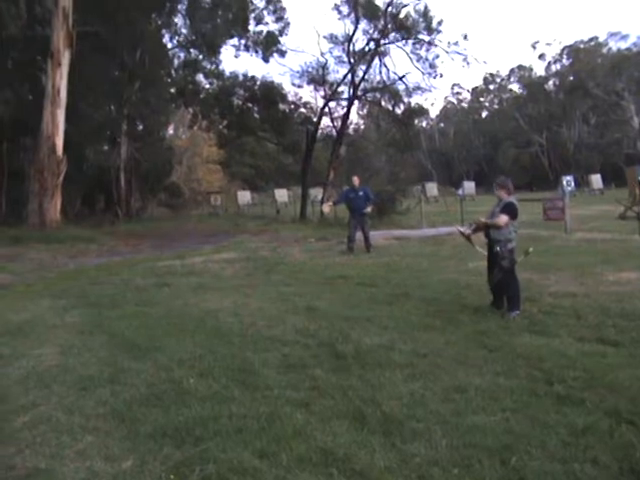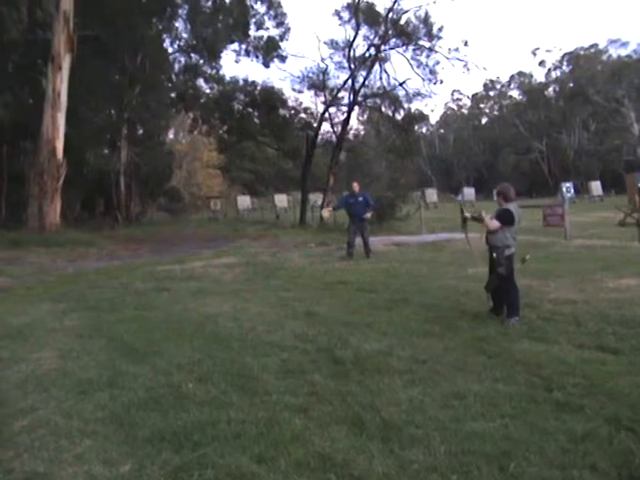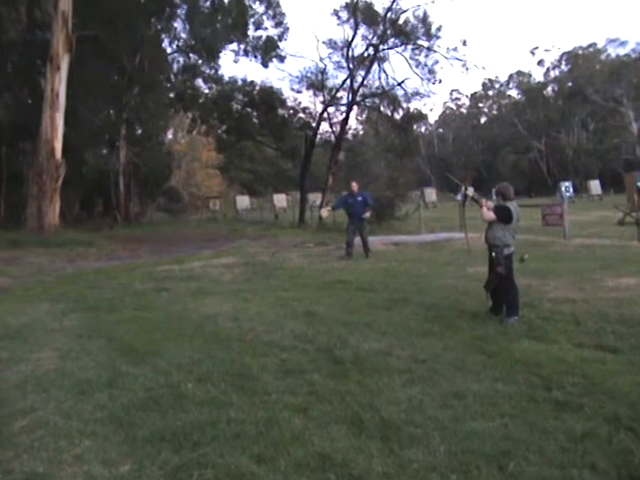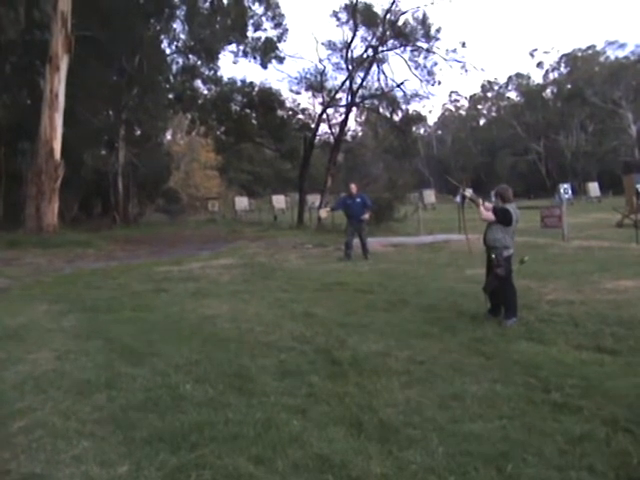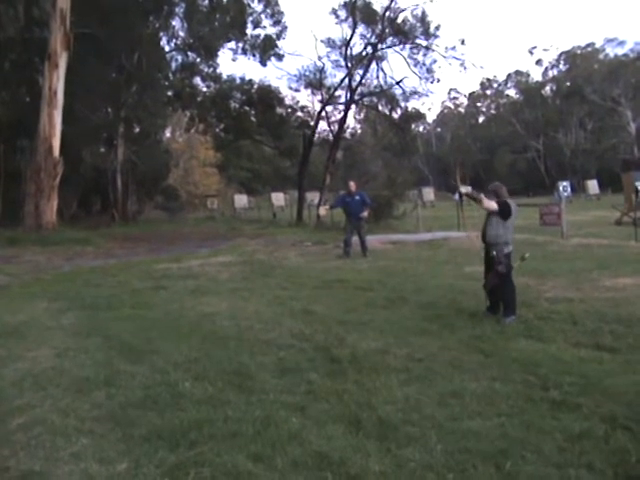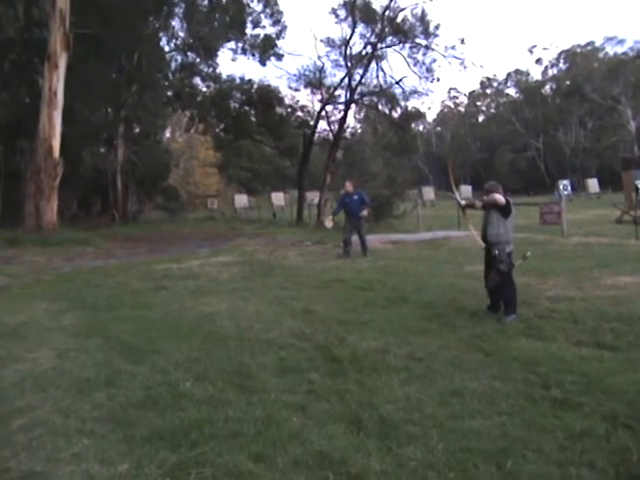
dt=0.5s
person 1, frame 1
left shoulder: (510, 204)
right shoulder: (500, 203)
left elbow: (500, 222)
right elbow: (491, 223)
left wrist: (484, 222)
right wrist: (474, 229)
left hip: (504, 246)
right hip: (494, 244)
left knee: (508, 276)
right knee: (493, 275)
left ankle: (514, 308)
right ankle: (498, 303)
person 1, frame 2
left shoulder: (507, 211)
right shoulder: (505, 210)
left elbow: (491, 225)
right elbow: (492, 221)
left wrist: (484, 218)
left hip: (504, 252)
right hip: (497, 251)
left knee: (507, 282)
right knee: (495, 281)
left ankle: (513, 314)
right ankle: (497, 309)
person 1, frame 3
left shoulder: (506, 209)
right shoulder: (506, 207)
left elbow: (486, 217)
right elbow: (491, 206)
left wrist: (483, 206)
left hip: (503, 251)
right hip: (496, 250)
left knee: (507, 282)
right knee: (495, 281)
left ankle: (513, 313)
right ankle: (497, 308)
person 1, frame 4
left shoulder: (506, 211)
right shoulder: (503, 209)
left elbow: (485, 216)
right elbow: (488, 206)
left wrist: (480, 206)
left hip: (502, 253)
right hip: (495, 252)
left knee: (505, 284)
right knee: (493, 282)
left ankle: (511, 315)
right ankle: (495, 310)
person 1, frame 5
left shoulder: (506, 205)
right shoulder: (495, 204)
left elbow: (486, 204)
right elbow: (480, 199)
left wrist: (483, 199)
right wrist: (468, 194)
left hip: (501, 250)
right hip: (491, 249)
left knee: (504, 281)
right knee: (490, 280)
left ankle: (510, 313)
right ankle: (494, 308)
person 1, frame 6
left shoulder: (505, 204)
right shoulder: (491, 205)
left elbow: (496, 197)
right elbow: (479, 205)
left wrist: (487, 200)
right wrist: (466, 204)
left hip: (502, 249)
right hip: (491, 248)
left knee: (505, 280)
right knee: (490, 279)
left ankle: (510, 312)
right ankle: (494, 307)
